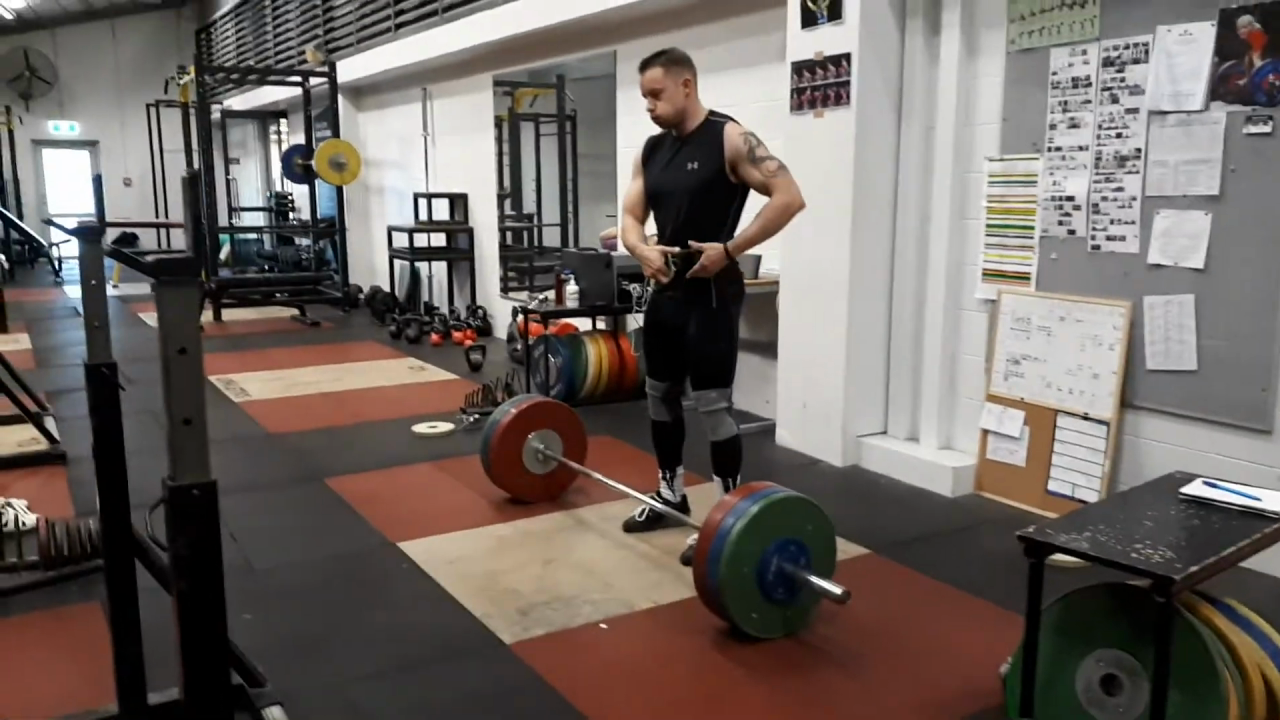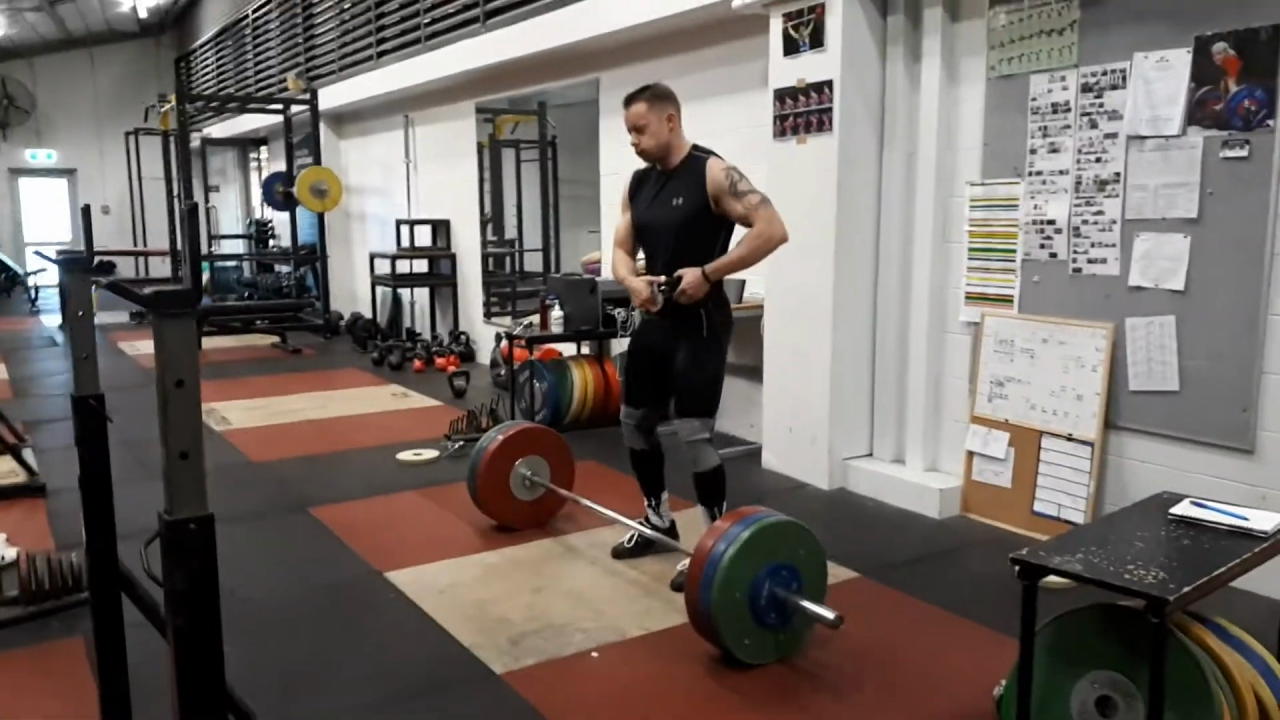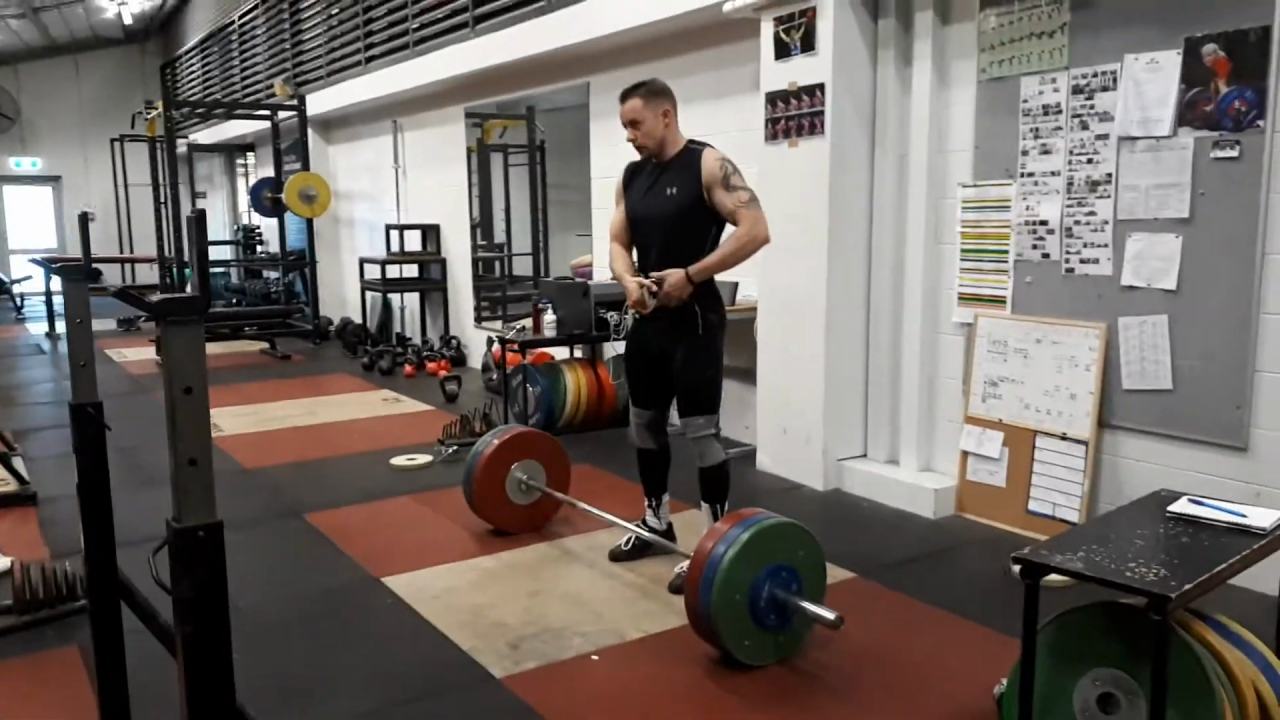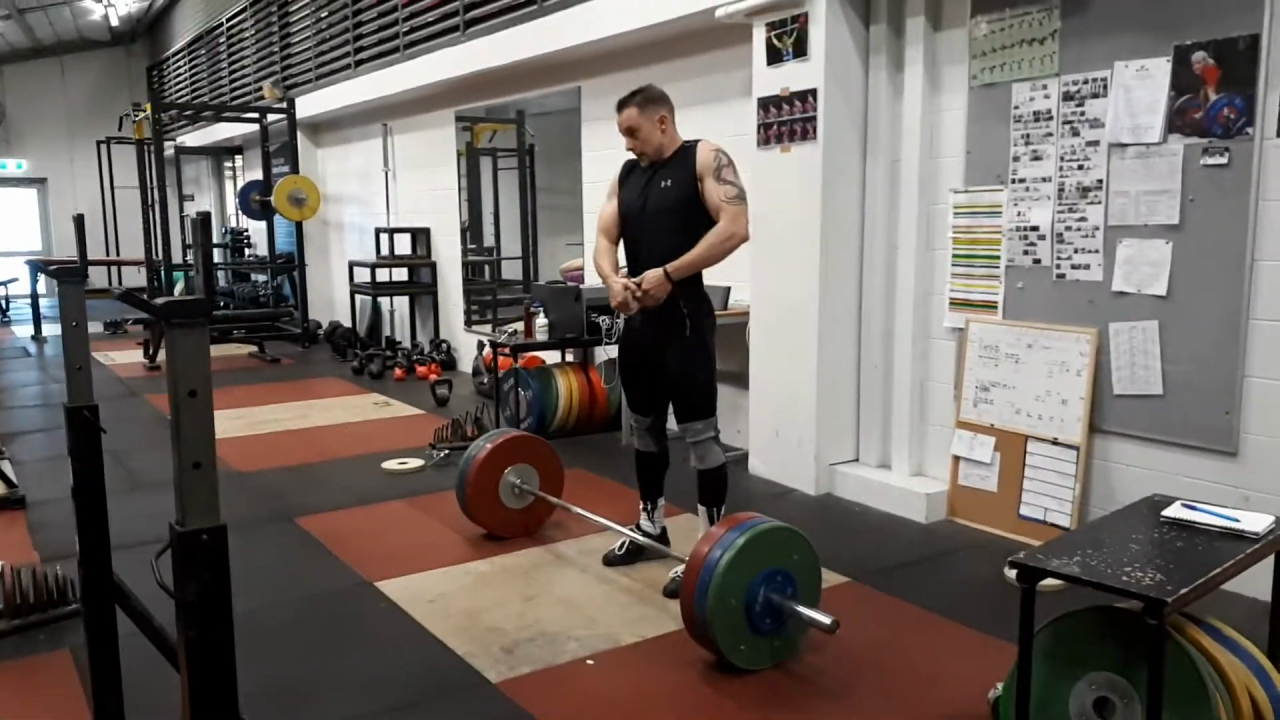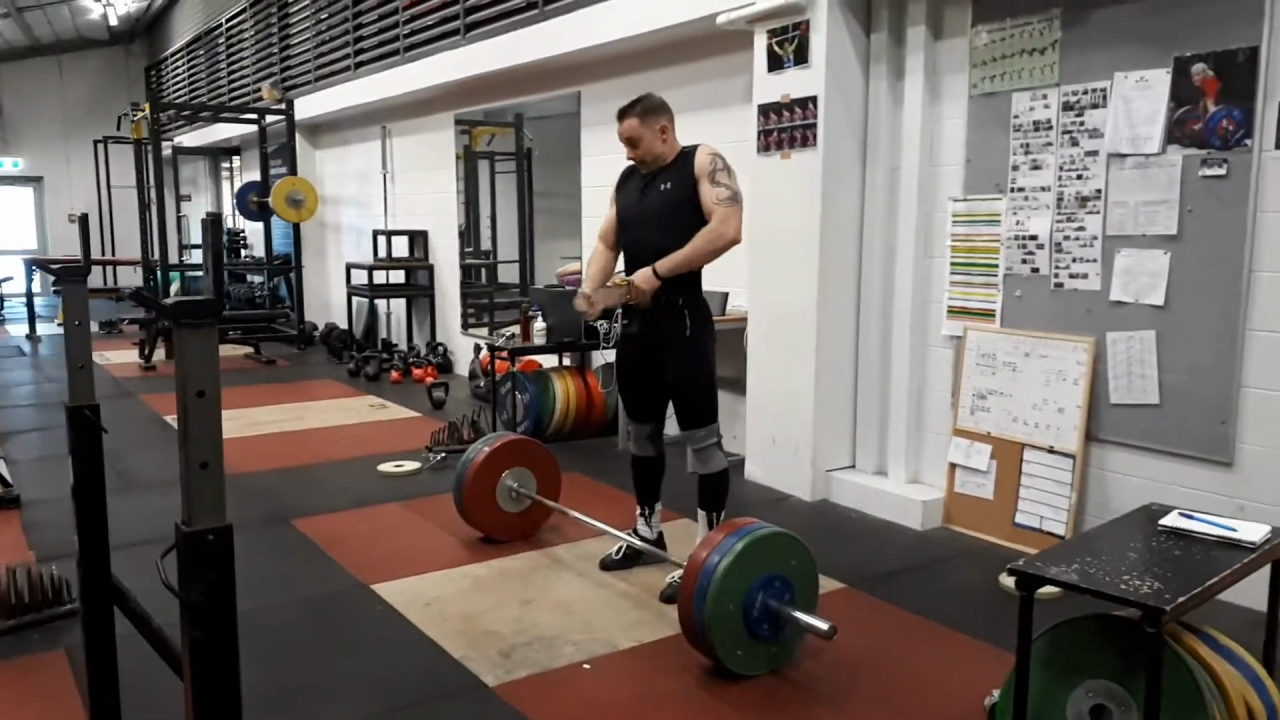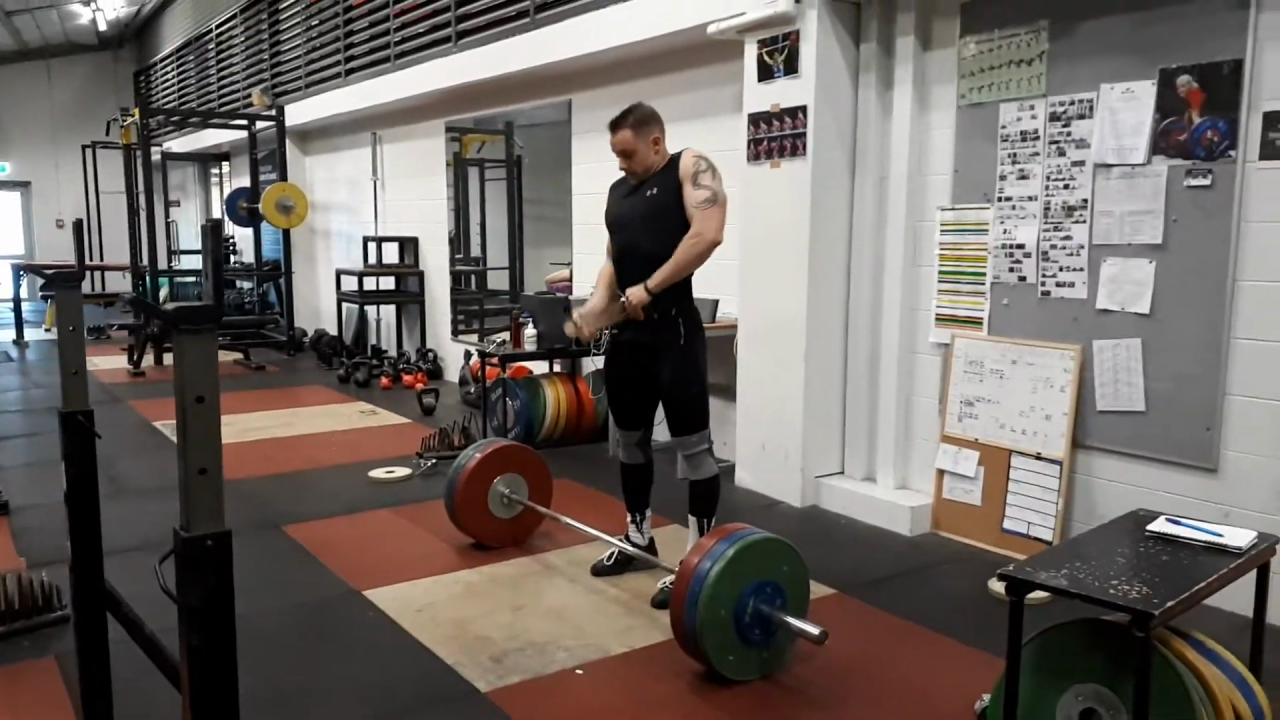
dt=0.2s
person 1, frame 1
left shoulder: (729, 139)
right shoulder: (651, 150)
left elbow: (790, 197)
right elbow: (631, 216)
left wrist: (729, 249)
right wrist: (643, 250)
left hip: (711, 291)
right hip: (667, 289)
left knee: (711, 403)
right knee: (660, 394)
right ankle: (671, 496)
person 1, frame 2
left shoulder: (713, 173)
right shoulder: (637, 184)
left elbow: (773, 230)
right elbow: (622, 249)
left wrist: (708, 273)
right wrist: (632, 281)
left hip: (701, 321)
right hip: (656, 319)
left knee: (692, 433)
right knee: (635, 421)
right ankle: (658, 522)
person 1, frame 3
left shoulder: (709, 165)
right shoulder: (632, 175)
left elbow: (755, 231)
right elbow: (618, 242)
left wrist: (690, 275)
right wrist: (627, 280)
left hip: (694, 316)
right hip: (648, 317)
left knee: (699, 429)
right knee: (644, 423)
right ankle: (656, 523)
person 1, frame 4
left shoulder: (706, 159)
right shoulder: (628, 174)
left elbow: (735, 229)
right elbow: (605, 237)
left wrist: (668, 275)
right wrist: (612, 278)
left hip: (684, 317)
right hip: (638, 319)
left knee: (699, 432)
right knee: (644, 427)
right ankle: (651, 528)
person 1, frame 5
left shoulder: (704, 164)
right shoulder: (627, 180)
left elbow: (727, 230)
right elbow: (607, 242)
left wrist: (658, 273)
right wrist: (591, 284)
left hip: (682, 321)
right hip: (636, 323)
left knee: (701, 438)
right knee: (641, 432)
right ankle: (647, 533)
person 1, frame 6
left shoulder: (691, 168)
right shoulder: (619, 189)
left elbow: (708, 233)
left wrist: (650, 289)
right wrist: (596, 303)
left hip: (673, 329)
right hip: (626, 332)
left knee: (692, 444)
right knee: (630, 439)
right ankle: (638, 539)
